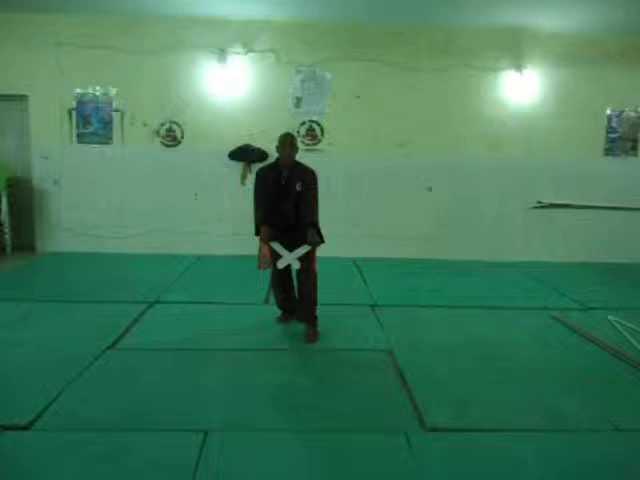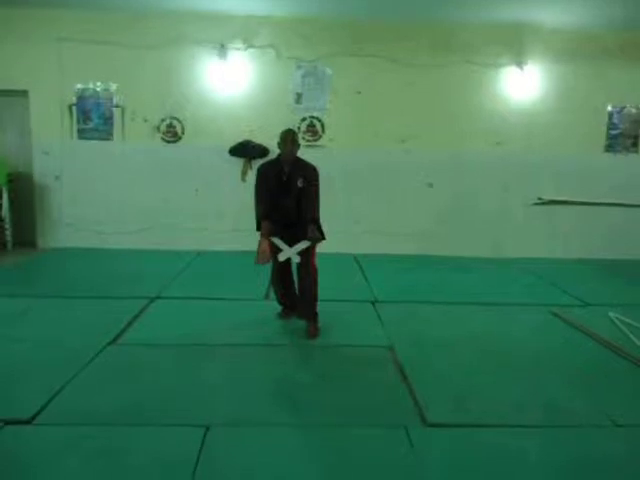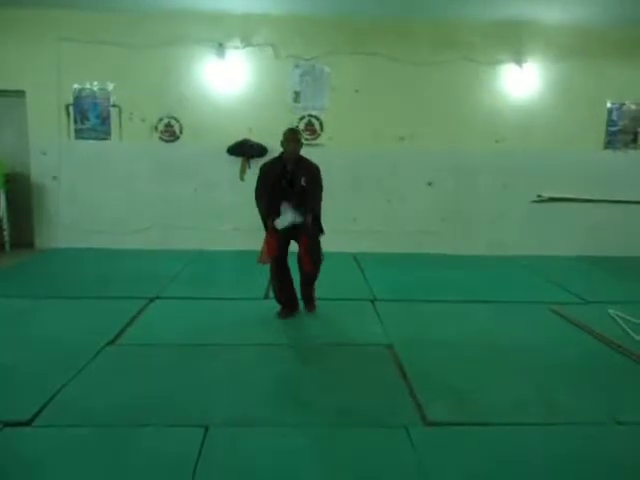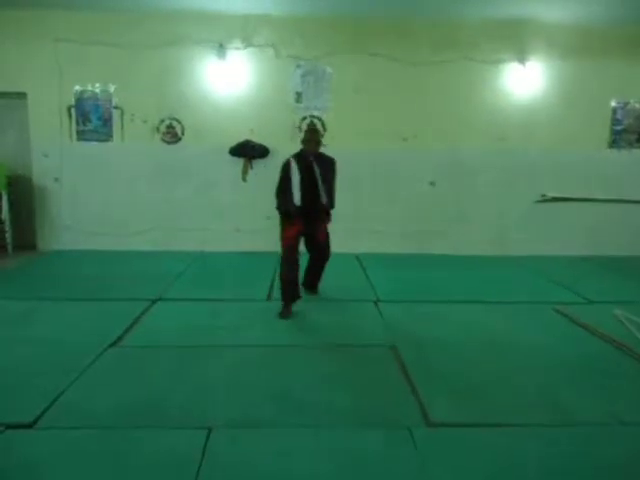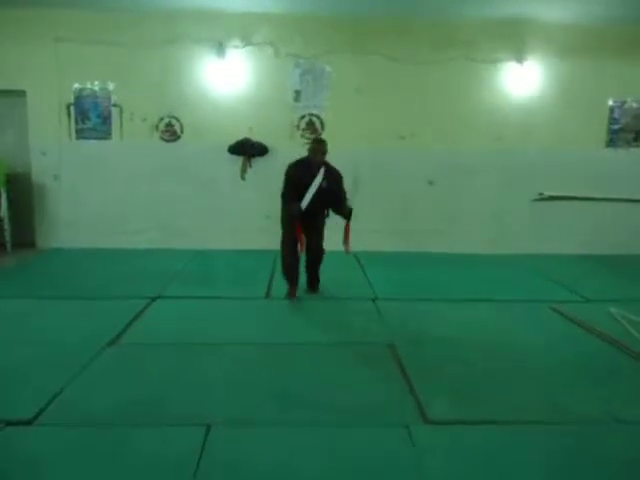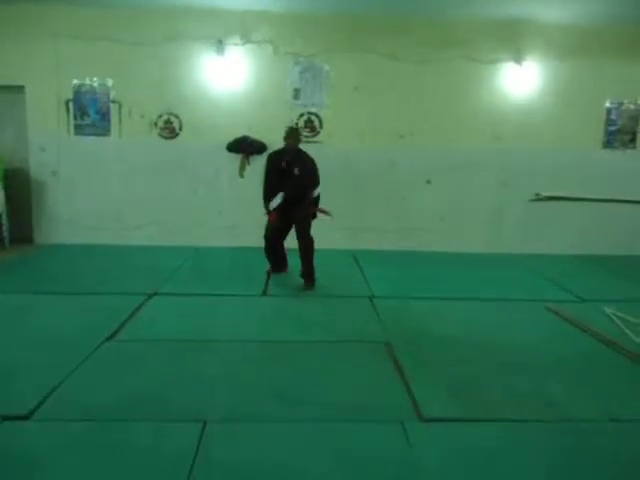
dt=0.5s
person 1, frame 1
left shoulder: (307, 174)
right shoulder: (264, 174)
left elbow: (310, 204)
right elbow: (261, 205)
left wrist: (311, 230)
right wrist: (263, 230)
left hip: (302, 231)
right hip: (276, 232)
left knee: (307, 275)
right knee: (279, 274)
left ankle: (310, 322)
right ankle: (289, 309)
person 1, frame 2
left shoulder: (309, 170)
right shoulder: (266, 170)
left elbow: (312, 201)
right elbow: (262, 201)
left wrist: (312, 226)
right wrist: (264, 226)
left hip: (303, 228)
right hip: (277, 228)
left knee: (307, 271)
right knee: (279, 271)
left ankle: (310, 318)
right ankle: (289, 306)
person 1, frame 3
left shoulder: (311, 169)
right shoulder: (269, 168)
left elbow: (315, 197)
right elbow: (261, 196)
left wrist: (310, 217)
right wrist: (269, 219)
left hip: (305, 221)
right hip: (278, 222)
left knee: (312, 260)
right knee: (277, 264)
left ankle: (308, 295)
right ankle: (288, 304)
person 1, frame 4
left shoulder: (328, 163)
right shoulder: (291, 163)
left elbow: (328, 187)
right elbow: (282, 191)
left wrist: (326, 205)
right wrist: (289, 207)
left hip: (316, 215)
right hip: (294, 215)
left knee: (322, 252)
right knee: (289, 253)
left ankle: (310, 283)
right ankle: (288, 300)
person 1, frame 5
left shoulder: (332, 174)
right shoulder: (295, 168)
left elbow: (338, 200)
right elbow: (287, 195)
left wrist: (346, 211)
right wrist: (292, 208)
left hip: (315, 214)
right hip: (294, 212)
left knee: (315, 248)
right knee: (288, 246)
left ankle: (312, 283)
right ankle: (292, 284)
person 1, frame 6
left shoulder: (307, 161)
right shoulder: (274, 157)
left elbow: (313, 186)
right elbow: (269, 183)
left wrist: (311, 201)
right wrist: (268, 203)
left hip: (301, 205)
right hip: (280, 204)
left knee: (304, 239)
right knee: (271, 237)
left ankle: (309, 276)
right ankle: (279, 265)
